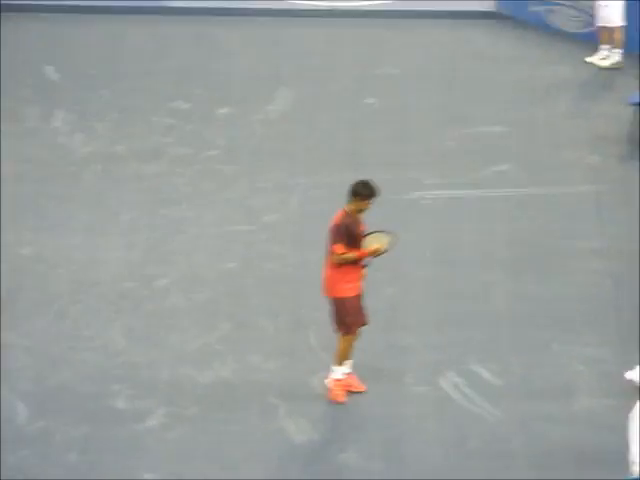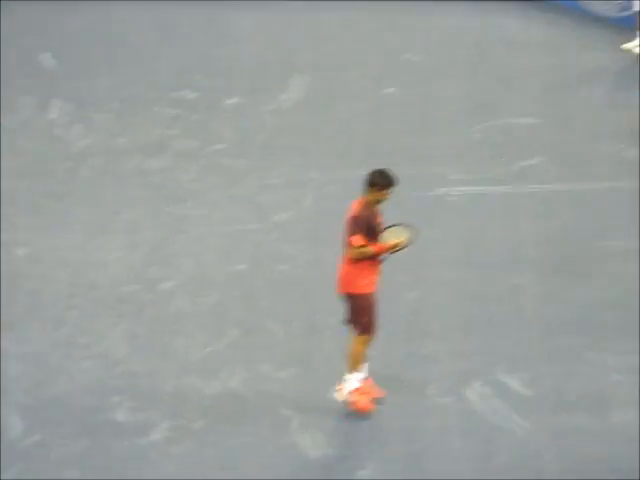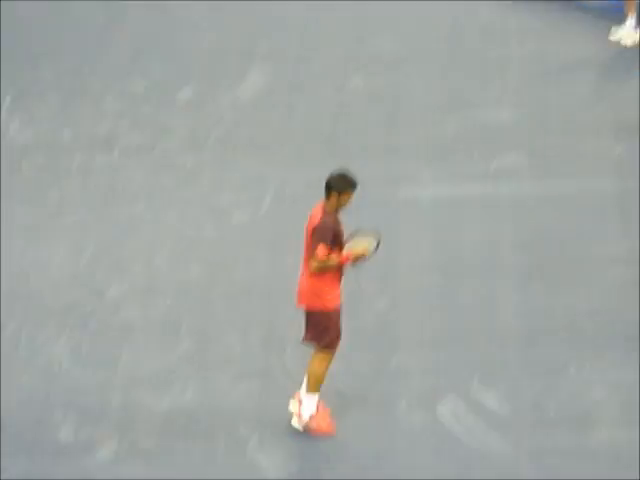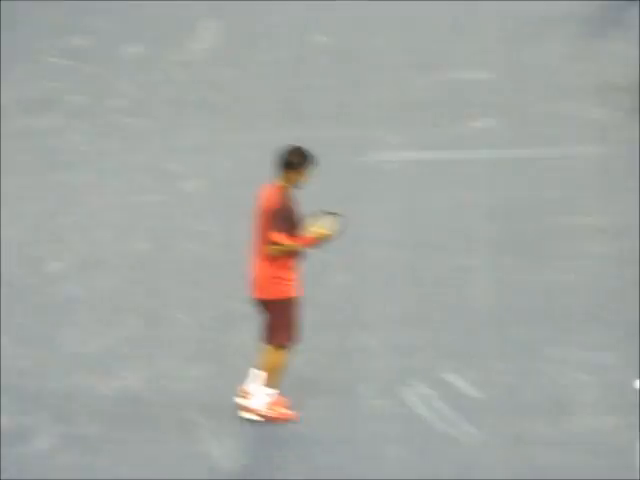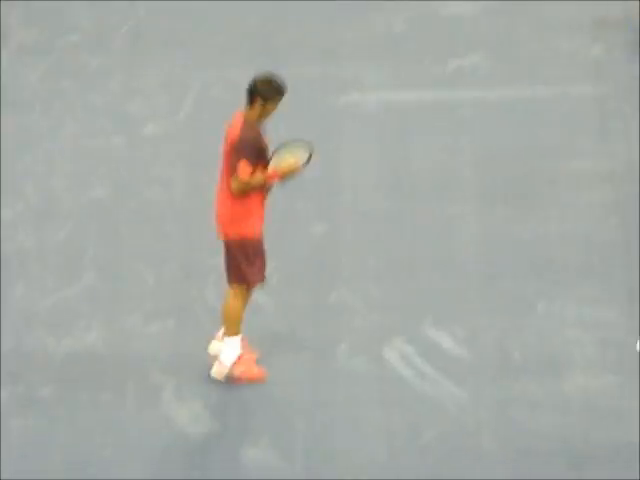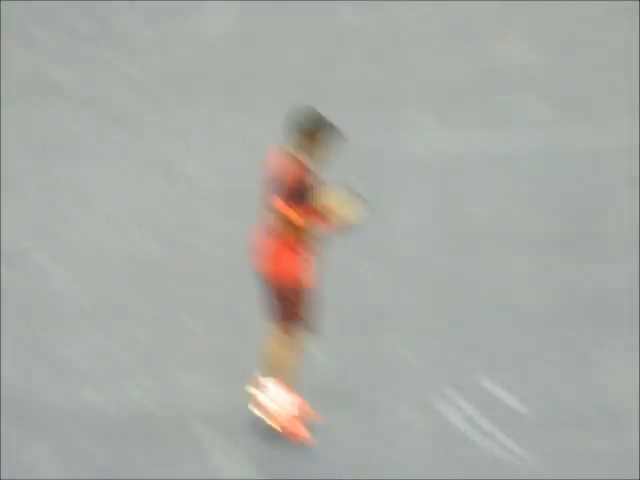
dt=0.1s
person 1, frame 1
left shoulder: (355, 218)
right shoulder: (342, 223)
right elbow: (335, 258)
left wrist: (364, 257)
right wrist: (366, 253)
left hip: (352, 284)
right hip: (340, 287)
left knee: (353, 330)
right knee: (348, 332)
person 1, frame 2
left shoulder: (366, 208)
right shoulder: (362, 215)
right elbow: (353, 252)
left wrist: (382, 247)
right wrist: (385, 248)
left hip: (363, 280)
right hip: (357, 283)
left knee: (365, 332)
right knee: (364, 333)
left ankle: (360, 379)
right ankle: (352, 387)
person 1, frame 3
left shoulder: (325, 214)
right shoulder: (326, 223)
right elbow: (317, 264)
left wrist: (344, 257)
right wrist: (348, 257)
left hip: (323, 293)
right hip: (321, 296)
left knee: (324, 348)
right knee: (326, 350)
left ankle: (303, 399)
right ankle: (307, 413)
person 1, frame 4
left shoulder: (275, 194)
right shoulder: (281, 204)
right elbow: (273, 249)
left wrist: (300, 241)
right wrist: (308, 241)
left hip: (272, 280)
right hip: (277, 283)
left knee: (277, 341)
right knee: (281, 344)
left ankle: (252, 389)
right ankle: (263, 402)
person 1, frame 5
left shoulder: (243, 123)
right shoulder: (248, 135)
right elbow: (239, 184)
left wrist: (267, 175)
right wrist: (276, 174)
left hip: (239, 217)
right hip: (241, 221)
left knee: (243, 282)
right knee: (241, 285)
left ankle: (225, 342)
right ankle: (228, 359)
person 1, frame 6
left shoulder: (291, 163)
right shoulder: (293, 175)
right elbow: (286, 224)
right wrist: (325, 220)
left hip: (291, 260)
right hip: (284, 262)
left knee: (287, 327)
right knee: (291, 330)
